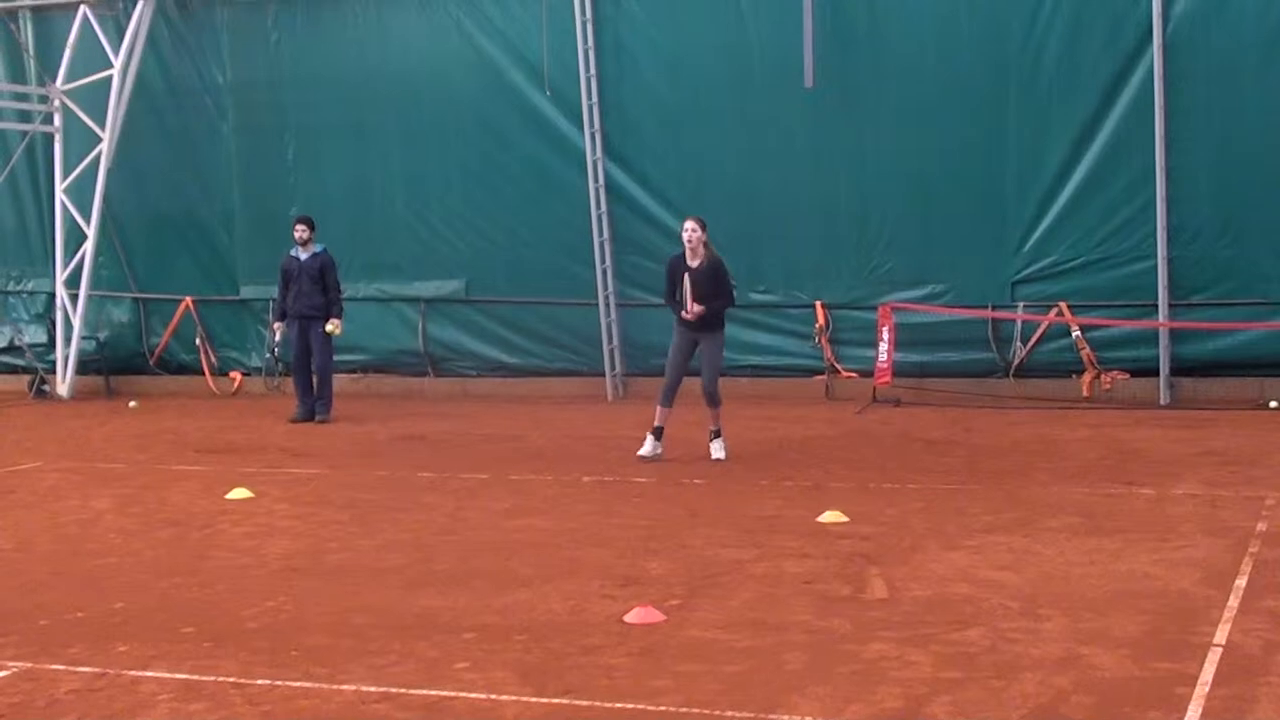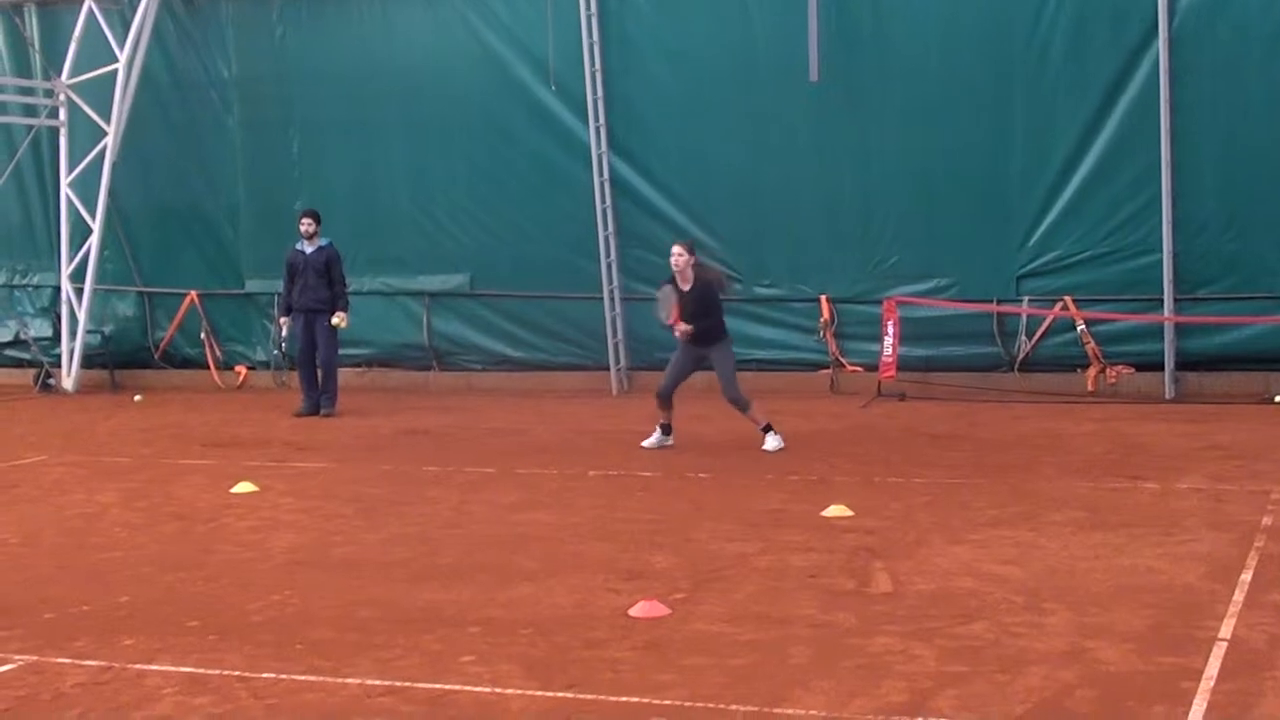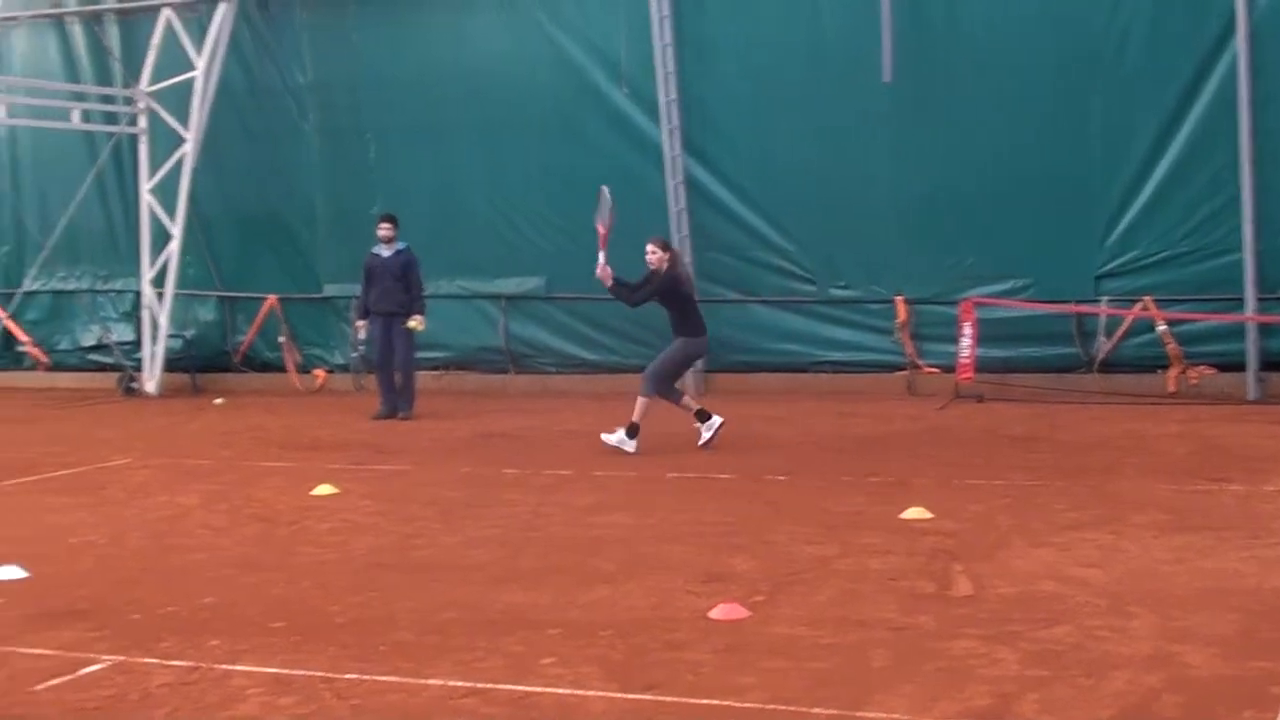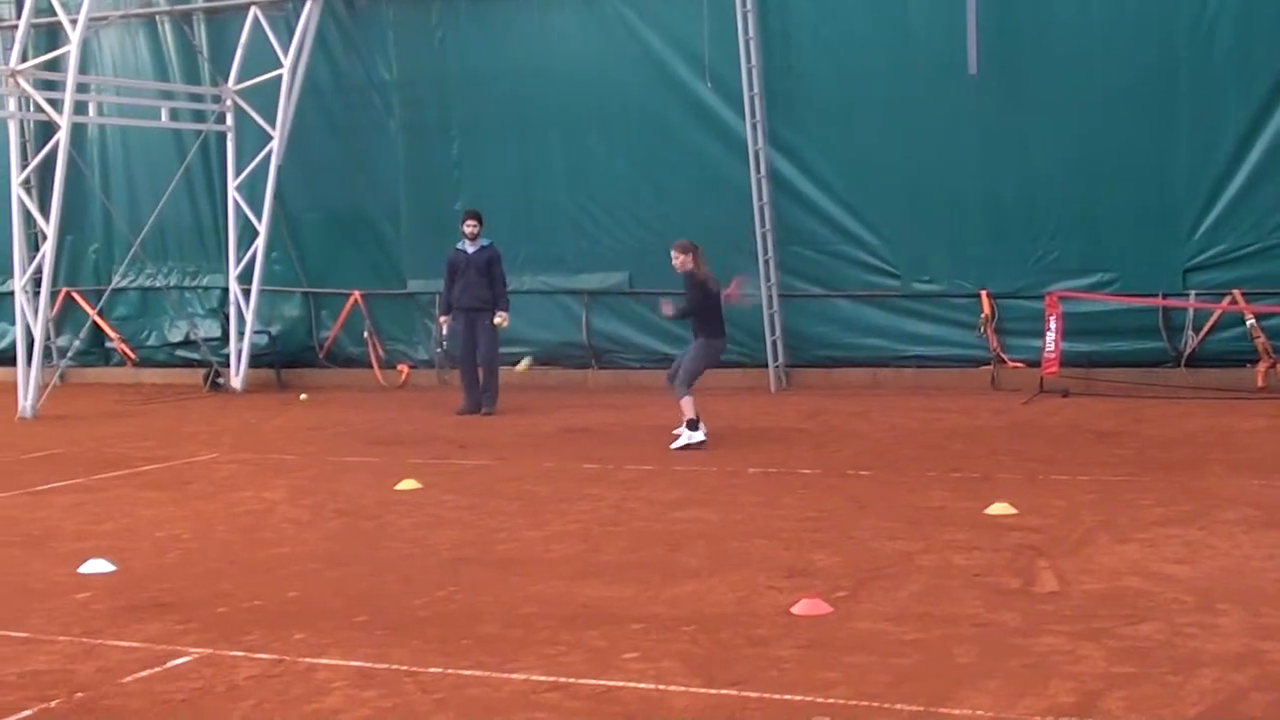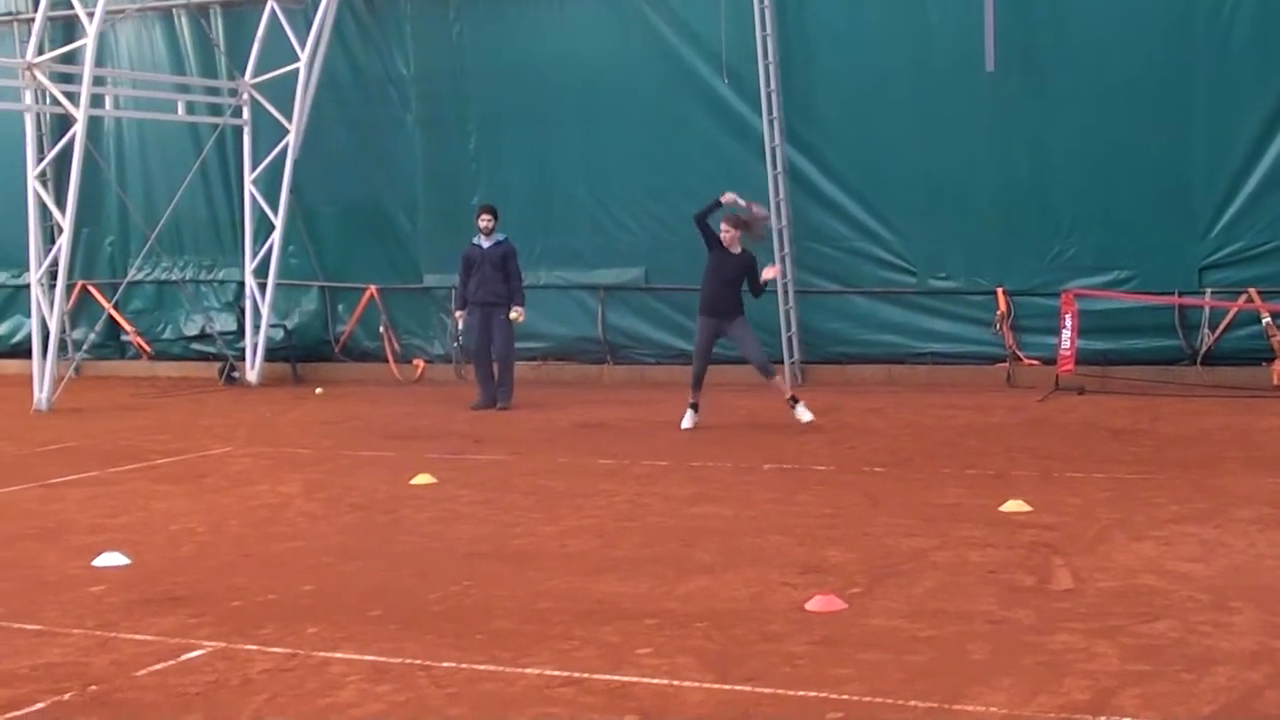
dt=0.4s
person 1, frame 1
left shoulder: (715, 264)
right shoulder: (674, 263)
left elbow: (729, 300)
right elbow: (669, 298)
left wrist: (705, 310)
right wrist: (682, 312)
left hip: (713, 332)
right hip: (685, 329)
left knee: (709, 387)
right knee: (671, 383)
left ankle: (716, 439)
right ankle: (654, 440)
person 1, frame 2
left shoulder: (705, 284)
right shoulder: (669, 285)
left elbow: (717, 320)
left wrist: (692, 329)
right wrist: (677, 330)
left hip: (717, 344)
right hip: (689, 346)
left knee: (732, 396)
right knee: (664, 391)
left ankle: (771, 433)
right ankle: (664, 432)
person 1, frame 3
left shoulder: (666, 278)
right shoulder: (655, 274)
left elbow: (635, 301)
right elbow: (635, 290)
left wrist: (609, 285)
right wrist: (611, 278)
left hip: (691, 340)
right hip: (691, 340)
left knee: (650, 378)
right knee: (663, 386)
left ankle: (629, 436)
right ankle: (708, 420)
person 1, frame 4
left shoulder: (692, 277)
right shoulder: (694, 277)
left elbow: (690, 309)
left wrist: (672, 312)
left hip: (711, 341)
right hip: (702, 340)
left knee: (680, 383)
right knee: (673, 377)
left ankle: (694, 431)
right ankle: (693, 423)
person 1, frame 5
left shoulder: (748, 259)
right shoulder: (715, 246)
left elbow: (756, 293)
right elbow: (699, 219)
left wrist: (763, 279)
right wrist: (722, 201)
left hip: (735, 320)
right hip: (708, 318)
left knee: (760, 361)
right knee: (699, 370)
left ankle: (795, 404)
right ankle: (692, 410)
person 2, frame 1
left shoulder: (323, 258)
right shoulder: (288, 261)
left elbow: (333, 290)
right elbow: (282, 292)
left wrist: (336, 315)
right wrist: (278, 318)
left hip: (319, 320)
right hip: (296, 320)
left knee: (322, 364)
right knee: (299, 364)
left ankle: (322, 409)
right ankle: (305, 408)
person 2, frame 2
left shoulder: (329, 252)
right shoulder: (294, 254)
left elbow: (339, 283)
right elbow: (288, 286)
left wrist: (341, 308)
right wrist: (284, 312)
left hip: (324, 313)
right hip: (301, 314)
left knee: (327, 358)
right knee: (304, 358)
left ankle: (327, 403)
right ankle: (310, 402)
person 2, frame 3
left shoulder: (406, 256)
right shoulder: (371, 258)
left elbow: (416, 287)
right elbow: (366, 289)
left wrist: (418, 311)
right wrist: (362, 316)
left hip: (402, 316)
right hip: (379, 317)
left knee: (404, 361)
right knee: (382, 361)
left ankle: (405, 405)
right ankle: (389, 405)
person 2, frame 4
left shoulder: (490, 252)
right shoulder: (455, 255)
left elbow: (499, 283)
right elbow: (448, 285)
left wrist: (502, 308)
right wrist: (444, 312)
left hip: (485, 312)
right hip: (461, 313)
left knee: (488, 356)
right knee: (464, 357)
left ankle: (488, 401)
right ankle: (472, 400)
person 2, frame 5
left shoulder: (506, 247)
right shoulder: (470, 250)
left elbow: (515, 278)
right elbow: (463, 280)
left wrist: (518, 303)
right wrist: (460, 307)
left hip: (500, 307)
right hip: (476, 308)
left knee: (503, 351)
right knee: (479, 352)
left ankle: (503, 396)
right ankle: (487, 395)
